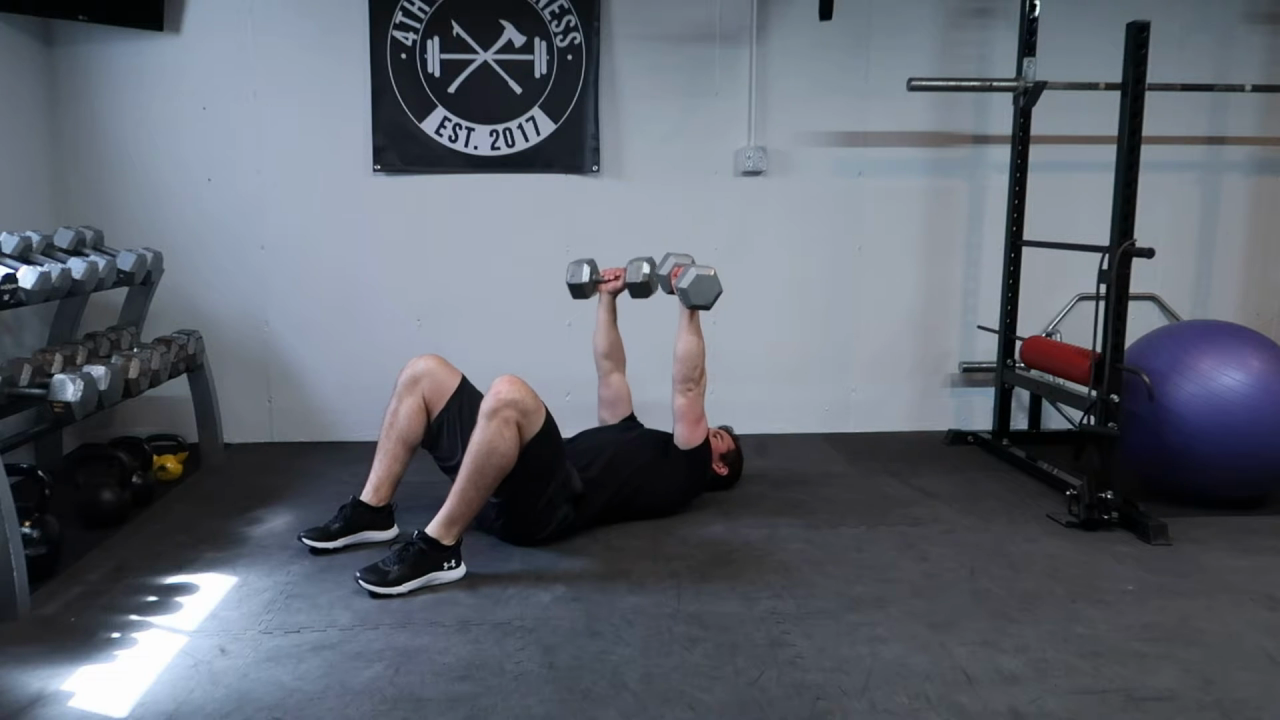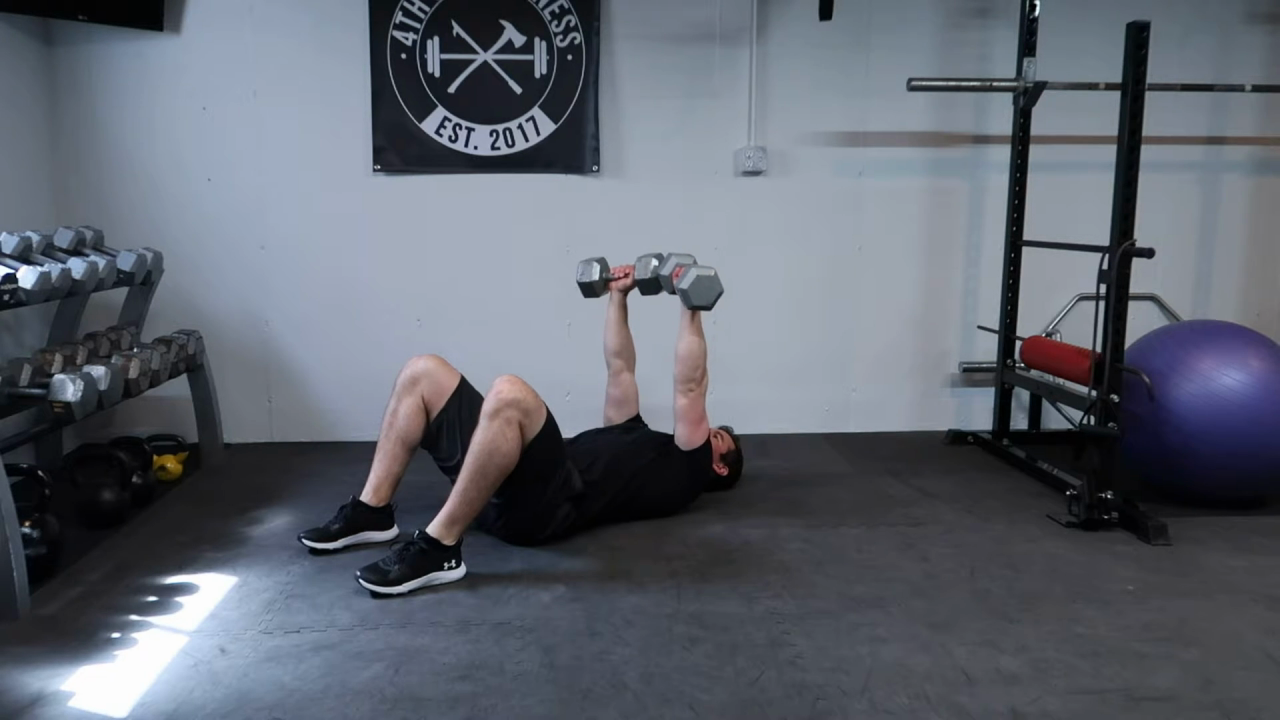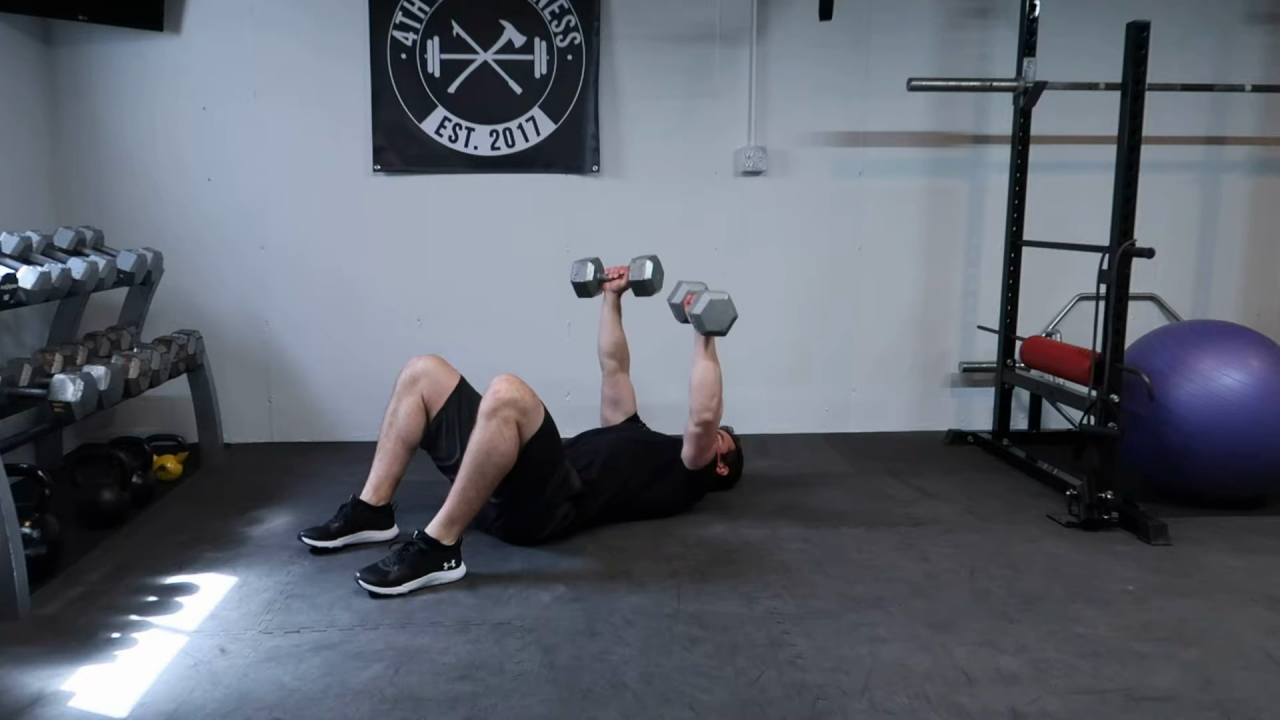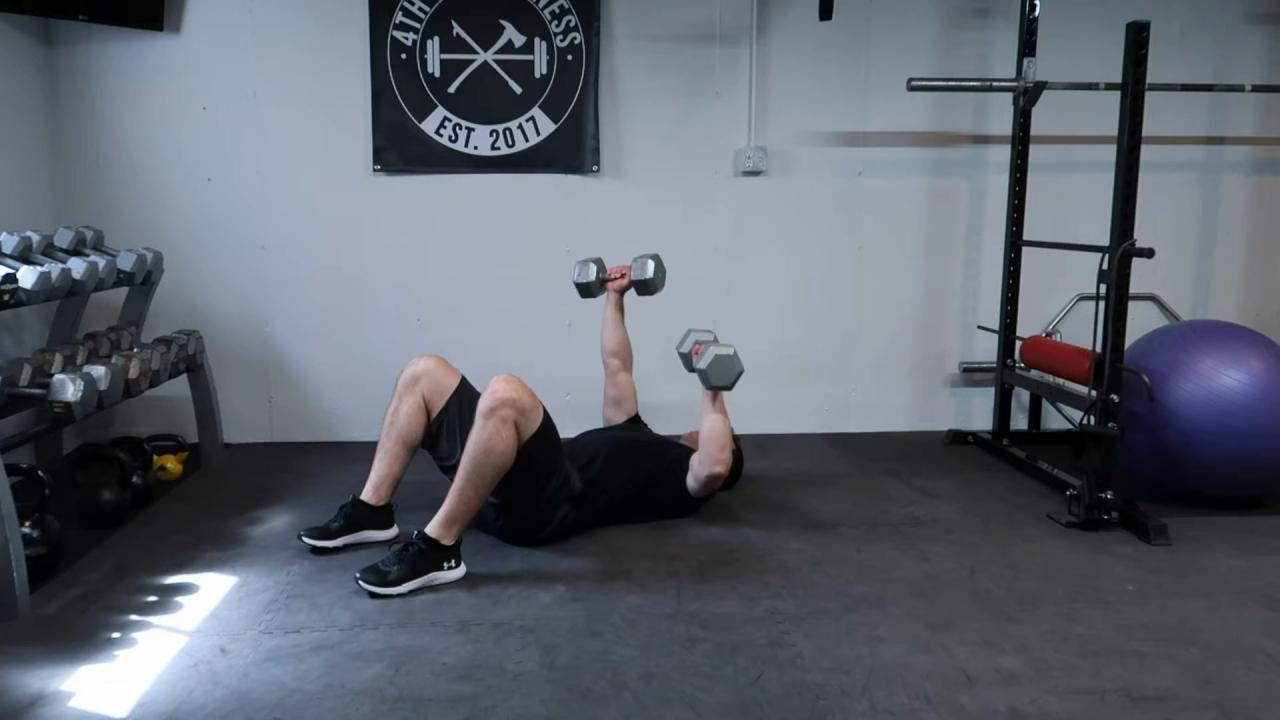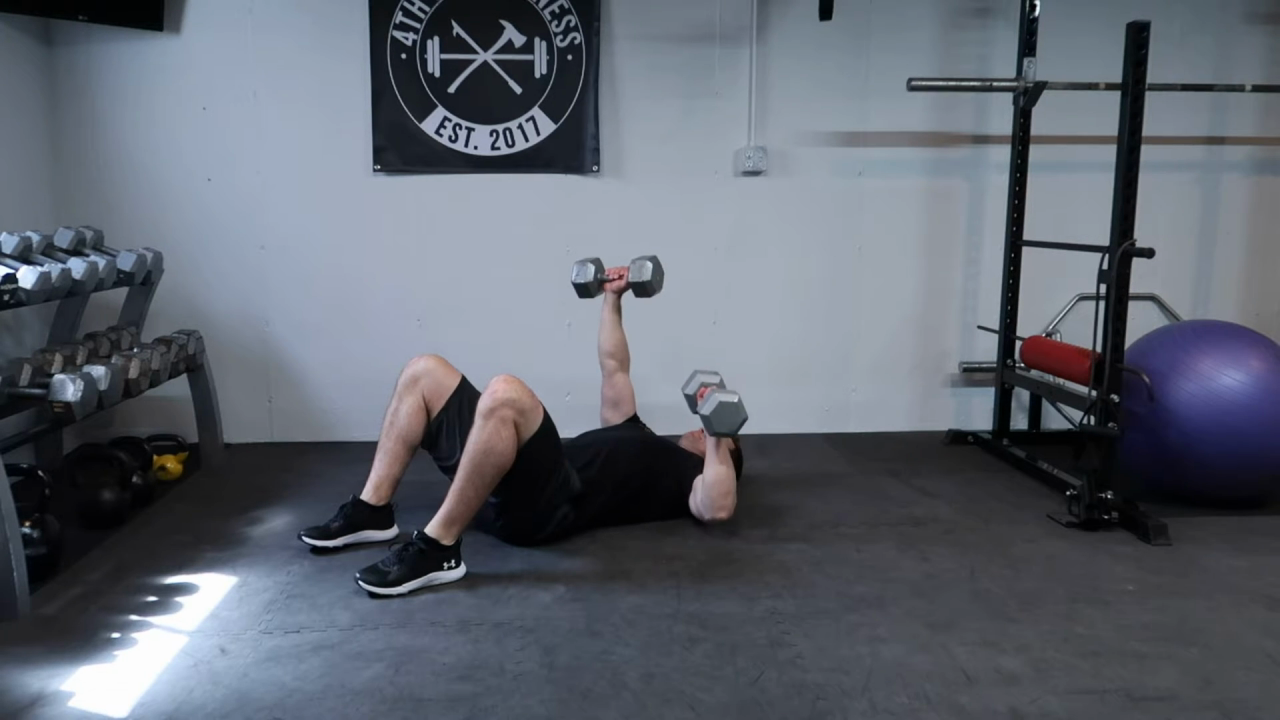
dt=0.4s
person 1, frame 1
left shoulder: (685, 469)
right shoulder: (637, 440)
left elbow: (688, 389)
right elbow: (610, 371)
left wrist: (689, 309)
right wrist: (607, 301)
left hip: (548, 502)
right hip: (502, 489)
left knee: (508, 393)
right knee: (425, 371)
left ankle: (437, 546)
right ankle: (372, 510)
person 1, frame 2
left shoulder: (686, 470)
right shoulder: (640, 440)
left elbow: (689, 390)
right elbow: (620, 369)
left wrist: (690, 311)
right wrist: (618, 299)
left hip: (545, 503)
right hip: (502, 488)
left knee: (509, 393)
right knee: (423, 372)
left ankle: (438, 547)
right ankle: (372, 511)
person 1, frame 3
left shoulder: (687, 473)
right shoulder: (639, 438)
left elbow: (704, 417)
right elbow: (614, 370)
left wrist: (704, 338)
right wrist: (612, 299)
left hip: (546, 503)
right hip: (502, 489)
left knee: (506, 392)
right knee: (424, 371)
left ankle: (438, 546)
right ankle: (371, 510)
person 1, frame 4
left shoulder: (688, 473)
right shoulder: (640, 438)
left elbow: (716, 469)
right elbow: (617, 368)
left wrist: (714, 390)
right wrist: (615, 299)
left hip: (546, 503)
right hip: (502, 489)
left knee: (505, 393)
right knee: (425, 372)
left ankle: (437, 547)
right ankle: (372, 511)
person 1, frame 5
left shoulder: (689, 472)
right shoulder: (638, 438)
left elbow: (718, 510)
right elbow: (614, 370)
left wrist: (717, 435)
right wrist: (612, 300)
left hip: (545, 503)
right hip: (502, 489)
left knee: (505, 392)
right knee: (425, 371)
left ankle: (437, 546)
right ankle: (372, 510)
